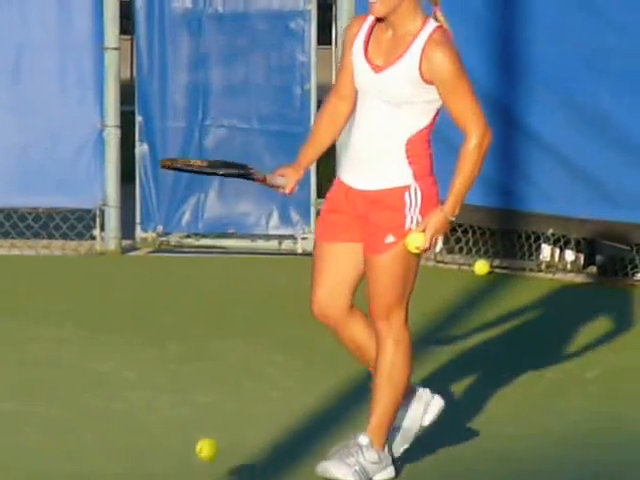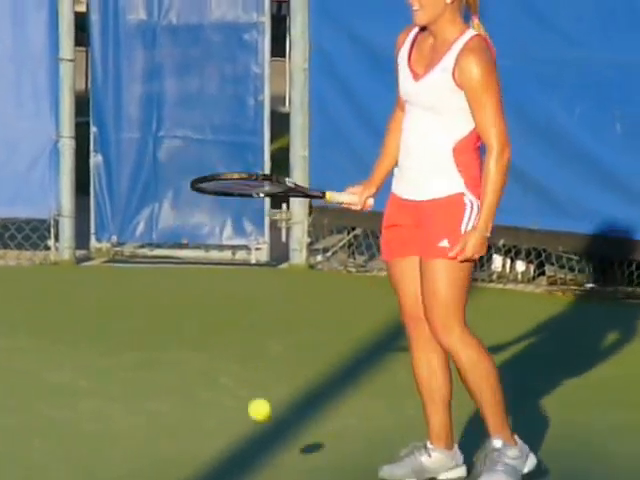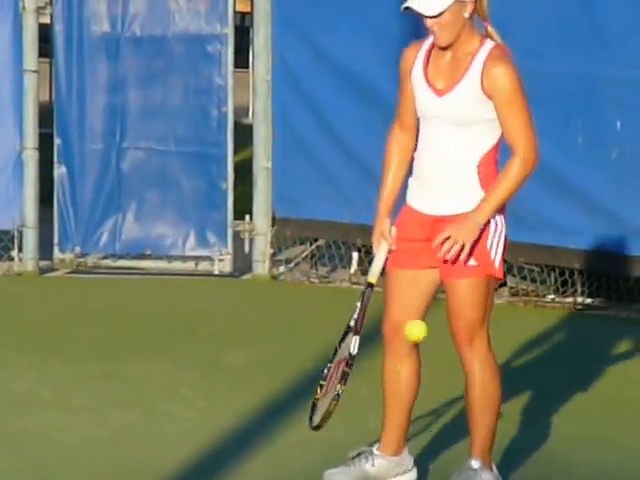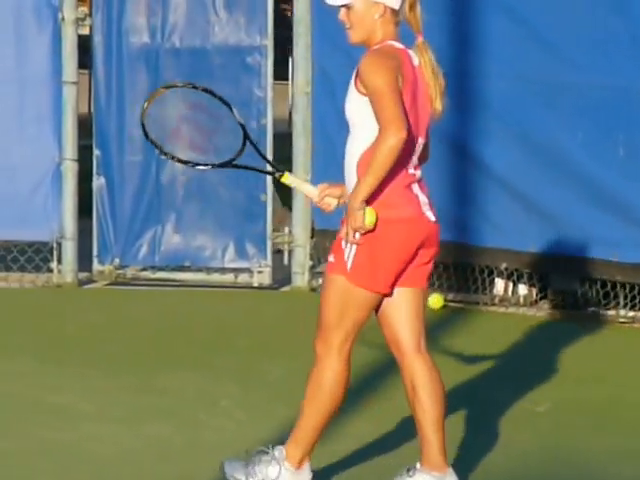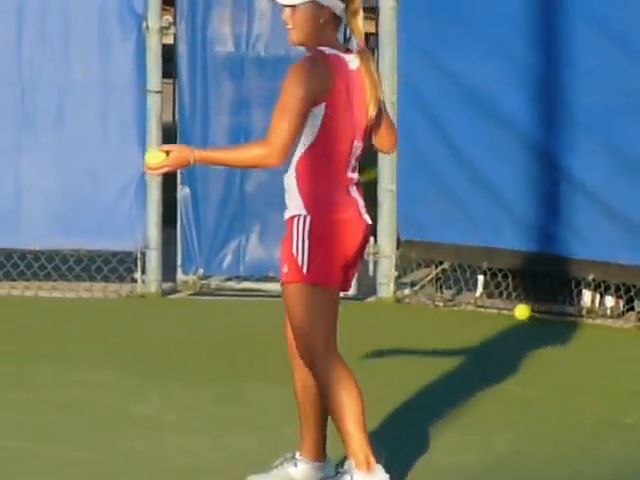
dt=1s
person 1, frame 1
left shoulder: (435, 50)
left elbow: (478, 133)
left wrist: (449, 208)
right wrist: (300, 164)
left hip: (401, 196)
right hip: (350, 189)
left knee: (386, 320)
right knee: (327, 306)
right ankle: (409, 398)
person 1, frame 2
left shoulder: (471, 57)
right shoulder: (408, 41)
left elbow: (498, 145)
left wrist: (483, 223)
right wrist: (374, 181)
left hip: (452, 204)
right hip: (405, 202)
left knee: (449, 330)
right knee: (417, 327)
person 1, frame 3
left shoulder: (496, 67)
right shoulder: (415, 57)
left elbow: (525, 153)
left wrist: (476, 219)
right wrist: (384, 210)
left hip: (470, 220)
right hip: (419, 215)
left knee: (470, 343)
right knee: (395, 331)
person 1, frame 4
left shoulder: (377, 61)
right shoulder: (418, 64)
left elbow: (395, 135)
left wrist: (358, 201)
right wrist: (349, 188)
left hip: (382, 224)
right hip: (414, 219)
left knee: (330, 347)
right knee: (410, 349)
person 1, frame 5
left shoulder: (308, 70)
right shoulder: (361, 70)
left elbow: (273, 153)
right elbow: (388, 144)
left wrist: (193, 156)
left hip: (317, 223)
right hip: (349, 219)
left knee: (320, 354)
right knee: (302, 348)
